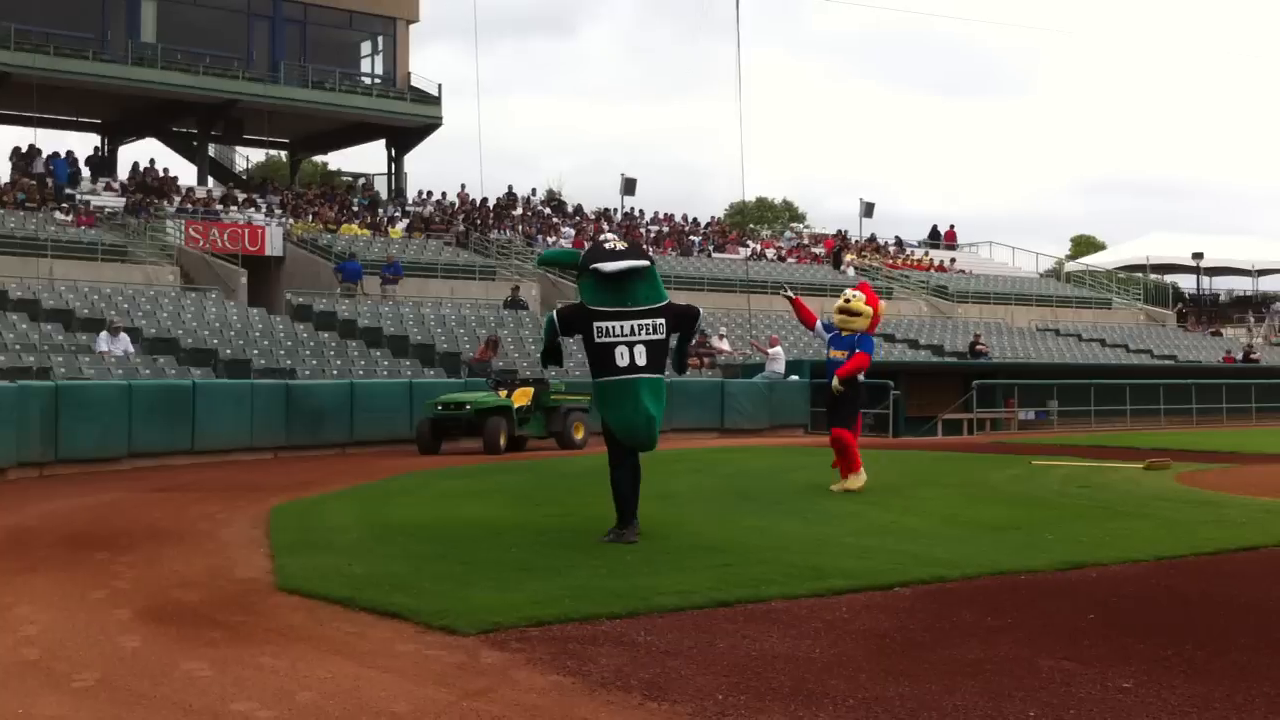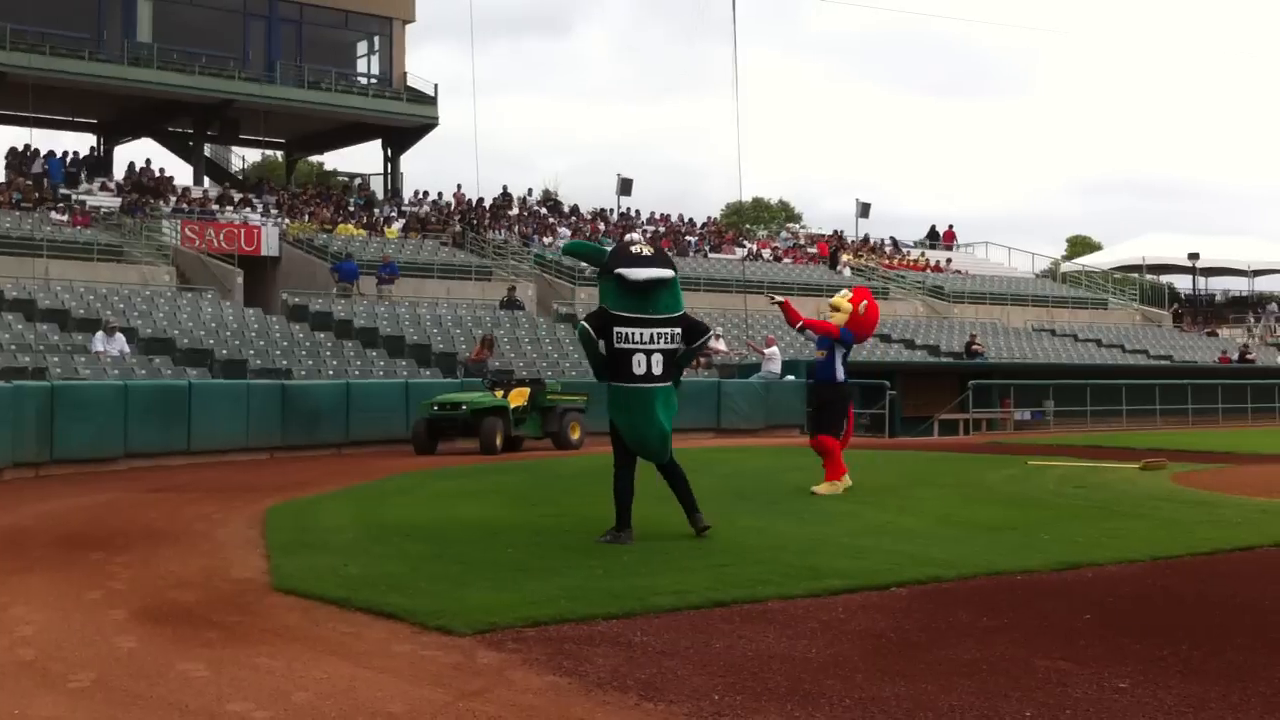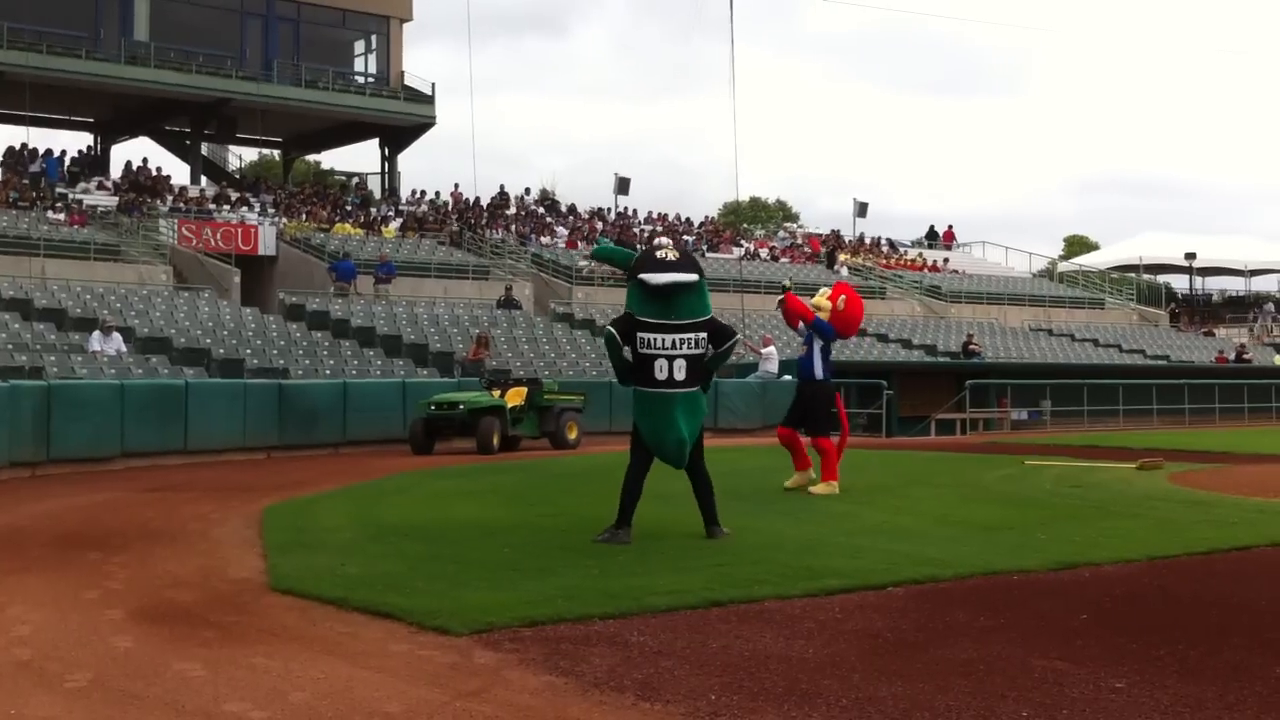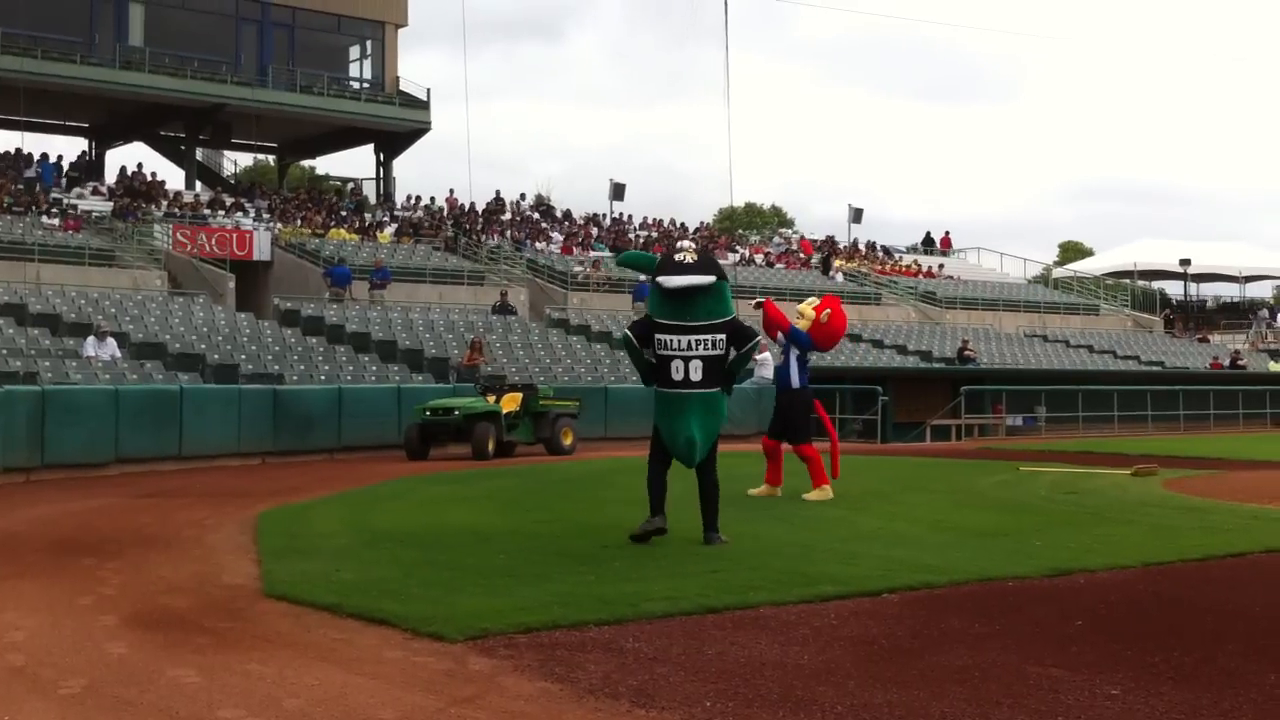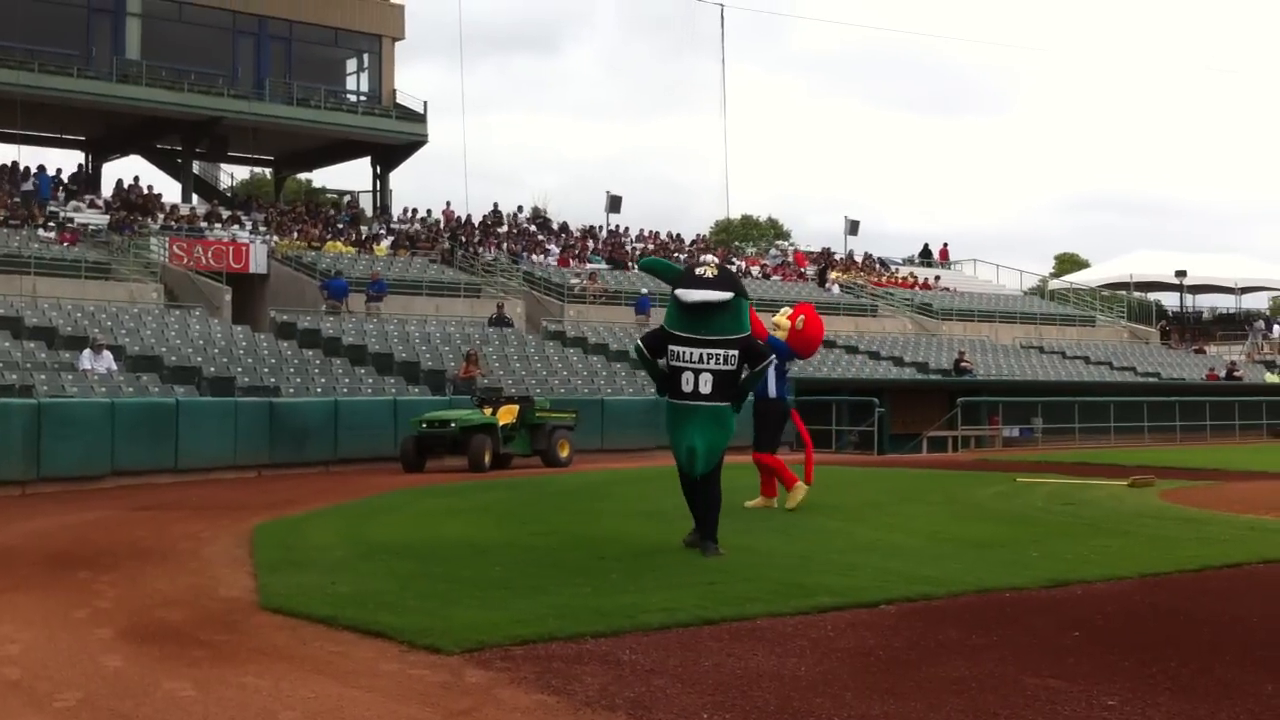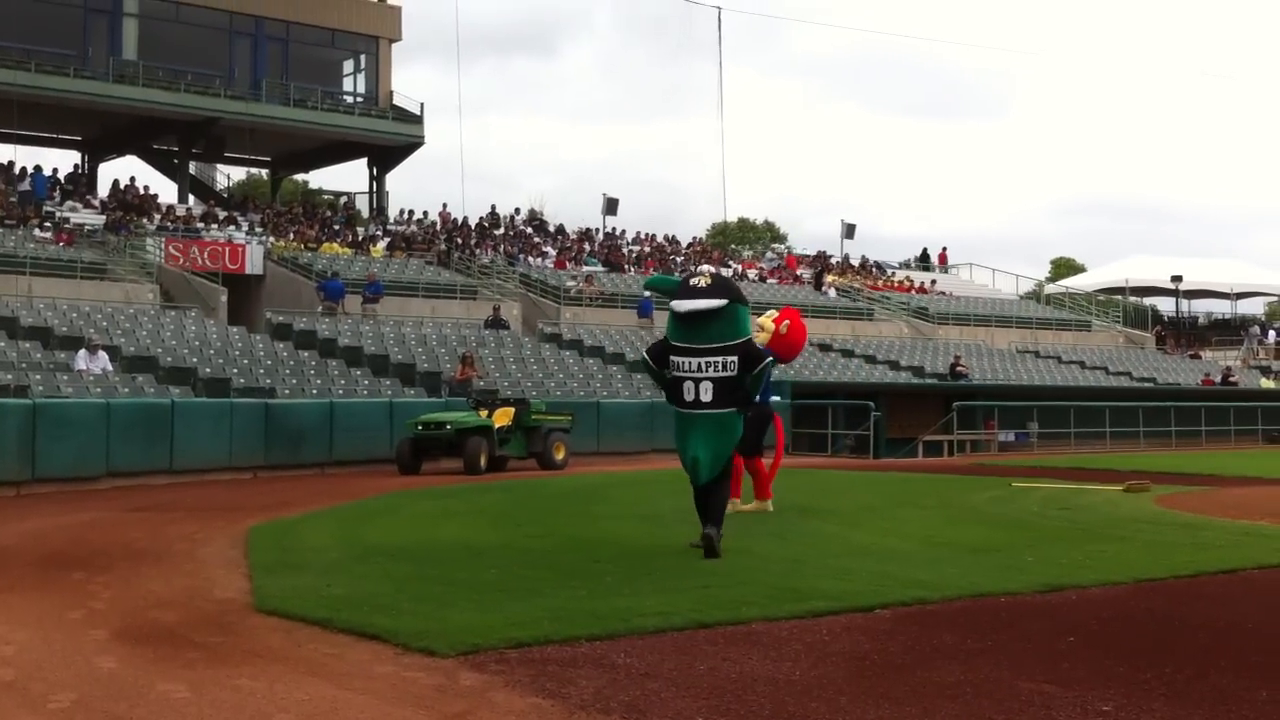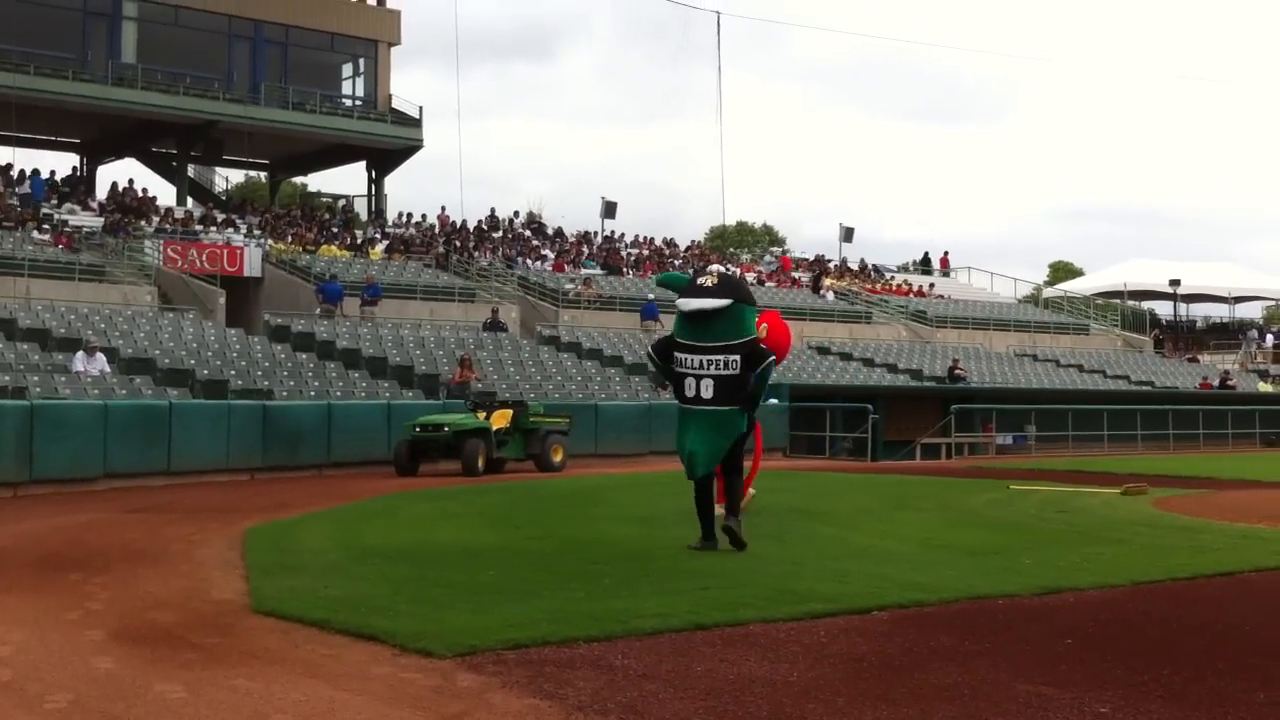
dt=0.2s
person 1, frame 1
left shoulder: (590, 309)
right shoulder: (659, 308)
left elbow: (555, 319)
right elbow: (694, 313)
left wrist: (550, 349)
right wrist: (681, 354)
left hip: (613, 392)
right hip: (649, 390)
left knee: (620, 458)
right knee: (630, 455)
left ankle: (626, 524)
right ankle: (628, 518)
person 1, frame 2
left shoulder: (611, 313)
right shoulder: (673, 315)
left elbow: (586, 329)
right elbow: (703, 333)
left wrist: (599, 367)
right wrist: (679, 364)
left hip: (626, 398)
right hip: (662, 397)
left knee: (624, 464)
right knee: (665, 460)
left ankle: (623, 528)
right ankle: (695, 516)
person 1, frame 3
left shoulder: (637, 317)
right shoulder: (700, 318)
left elbow: (612, 335)
right elbow: (730, 338)
left wrist: (623, 371)
right wrist: (707, 371)
left hip: (651, 402)
right hip: (690, 400)
left knee: (638, 464)
right knee: (695, 464)
left ankle: (622, 526)
right ankle: (712, 524)
person 1, frame 4
left shoulder: (657, 319)
right shoulder: (722, 320)
left elbow: (630, 337)
right elbow: (752, 340)
left wrist: (647, 372)
right wrist: (731, 373)
left hip: (670, 402)
right hip: (709, 402)
left knee: (658, 461)
right knee: (706, 467)
left ankle: (656, 516)
right ankle: (711, 530)
person 1, frame 5
left shoulder: (673, 330)
right shoulder: (737, 336)
left elbow: (642, 348)
right elbow: (766, 358)
left wrist: (661, 381)
right wrist: (743, 390)
left hip: (681, 413)
right hip: (719, 415)
left knee: (688, 472)
right knee: (711, 477)
left ankle: (702, 529)
right ankle: (709, 540)
person 1, frame 6
left shoulder: (676, 340)
right shoulder: (737, 342)
left elbow: (649, 359)
right elbow: (763, 362)
left wrist: (670, 389)
right wrist: (747, 396)
left hip: (689, 420)
right hip: (725, 420)
left knee: (700, 477)
right knee: (721, 479)
left ankle: (710, 531)
right ankle: (712, 527)
person 1, frame 7
left shoulder: (682, 336)
right shoulder: (743, 341)
left elbow: (655, 354)
right elbow: (767, 362)
left wrist: (676, 384)
right wrist: (753, 397)
left hip: (692, 416)
right hip: (731, 417)
left knee: (702, 475)
right knee: (733, 470)
left ankle: (708, 536)
right ankle: (732, 517)
person 2, frame 1
left shoulder: (864, 339)
right shoulder: (831, 333)
left elbow: (861, 361)
right elbow: (809, 319)
left wrist: (840, 375)
right wrist: (793, 299)
left hip: (851, 390)
right hip: (834, 390)
left knee: (840, 432)
right knee: (836, 438)
left ankle: (857, 471)
right ankle: (848, 476)
person 2, frame 2
left shoulder: (846, 336)
right shoulder: (822, 334)
left elbow: (827, 328)
right elbow: (800, 324)
left wrist: (804, 323)
right wrist: (784, 304)
left hip: (836, 391)
right hip: (820, 391)
left knee: (826, 438)
right knee: (816, 440)
left ankle: (834, 481)
right ankle: (842, 474)
person 2, frame 3
left shoulder: (825, 330)
right shoulder: (812, 330)
left elbow: (803, 313)
right elbow: (794, 319)
left wrist: (788, 293)
right wrist: (785, 303)
left hip: (820, 390)
right hip: (805, 388)
left knee: (819, 437)
right knee: (785, 431)
left ankle: (830, 481)
right ankle: (803, 471)
person 2, frame 4
left shoulder: (803, 340)
right shoulder: (792, 340)
left elbow: (781, 322)
right elbow: (773, 330)
left wrist: (767, 303)
right wrist: (764, 308)
left hip: (797, 398)
right hip: (784, 397)
left knee: (802, 445)
right knee: (770, 442)
left ankle: (823, 486)
right ankle: (772, 485)
person 2, frame 5
left shoulder: (782, 349)
right shoulder: (775, 350)
left elbow: (760, 333)
right elbow: (756, 337)
left wrist: (747, 310)
right wrist: (746, 316)
left hip: (774, 407)
right hip: (765, 406)
left knee: (764, 455)
right knee: (760, 455)
left ankle: (795, 485)
right ankle: (768, 496)
person 2, frame 6
left shoulder: (764, 355)
left hip: (756, 411)
right hip: (753, 410)
left knee: (734, 454)
right knee: (752, 458)
left ankle: (734, 499)
right ankle: (763, 499)
person 2, frame 7
left shoulder: (750, 360)
right shoulder: (744, 359)
left hip: (739, 416)
right hip: (736, 415)
left knee: (723, 460)
right knee: (728, 460)
left ankle: (723, 503)
right ankle: (741, 492)
